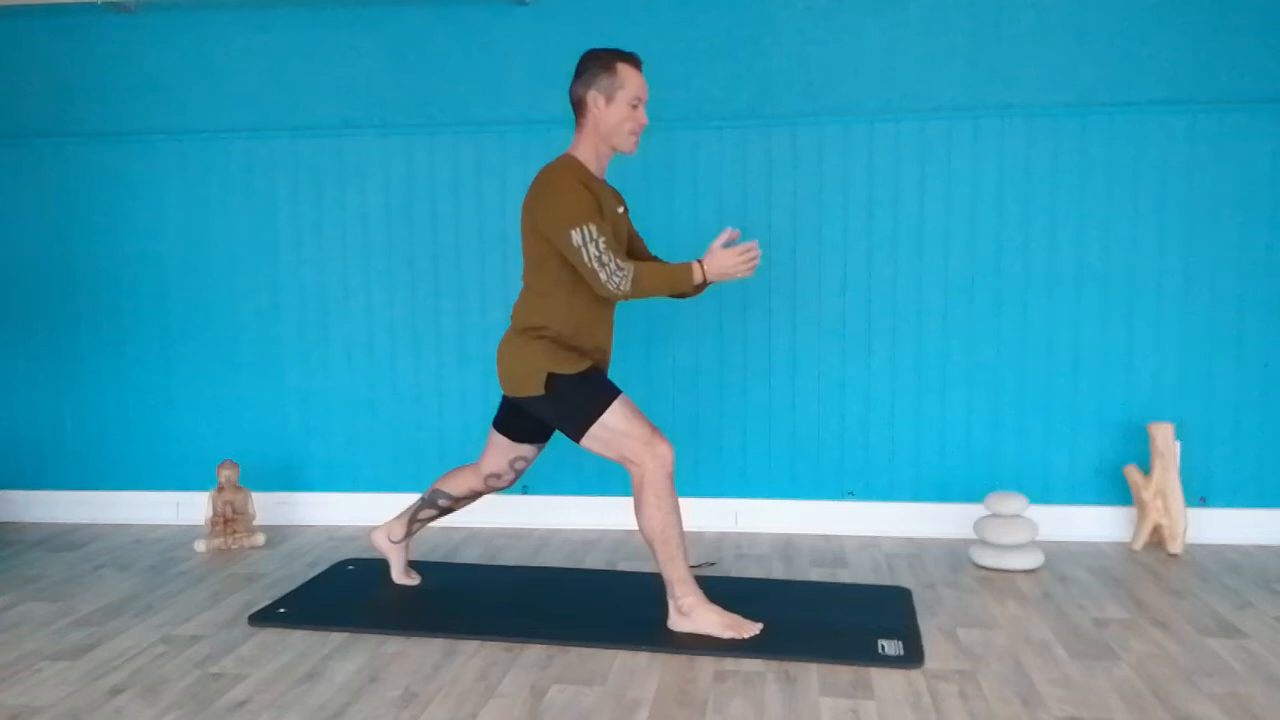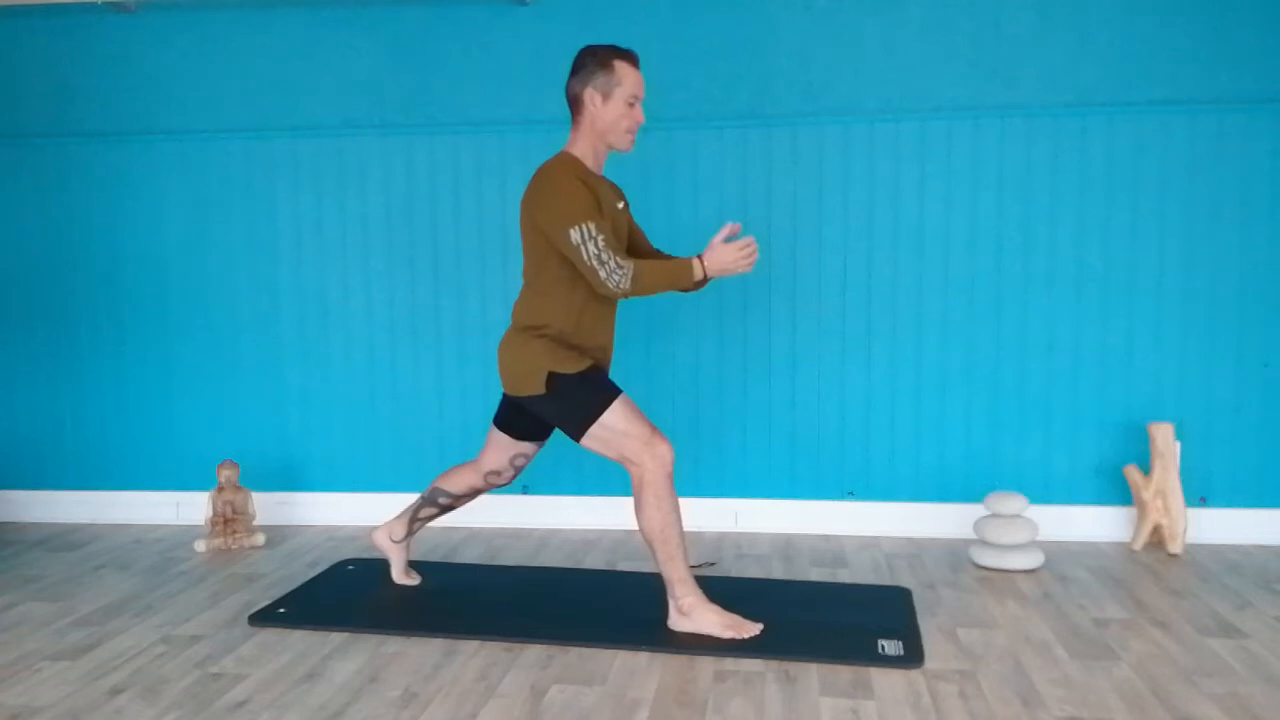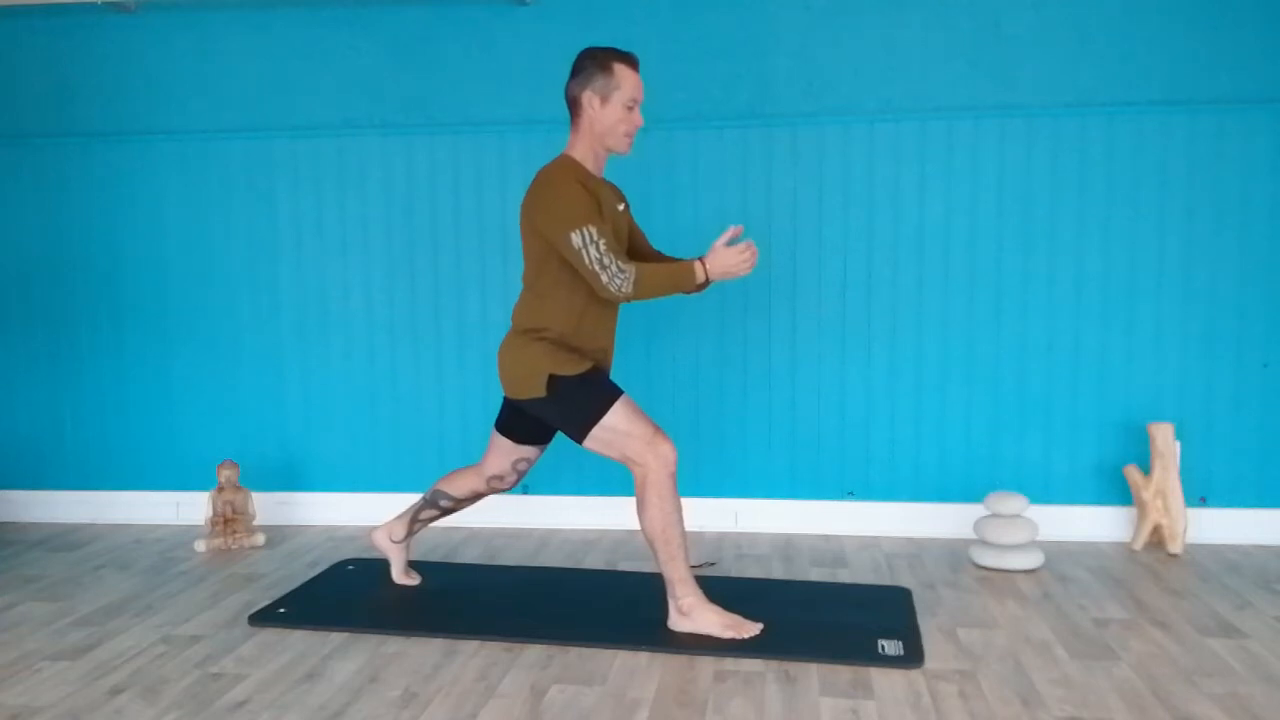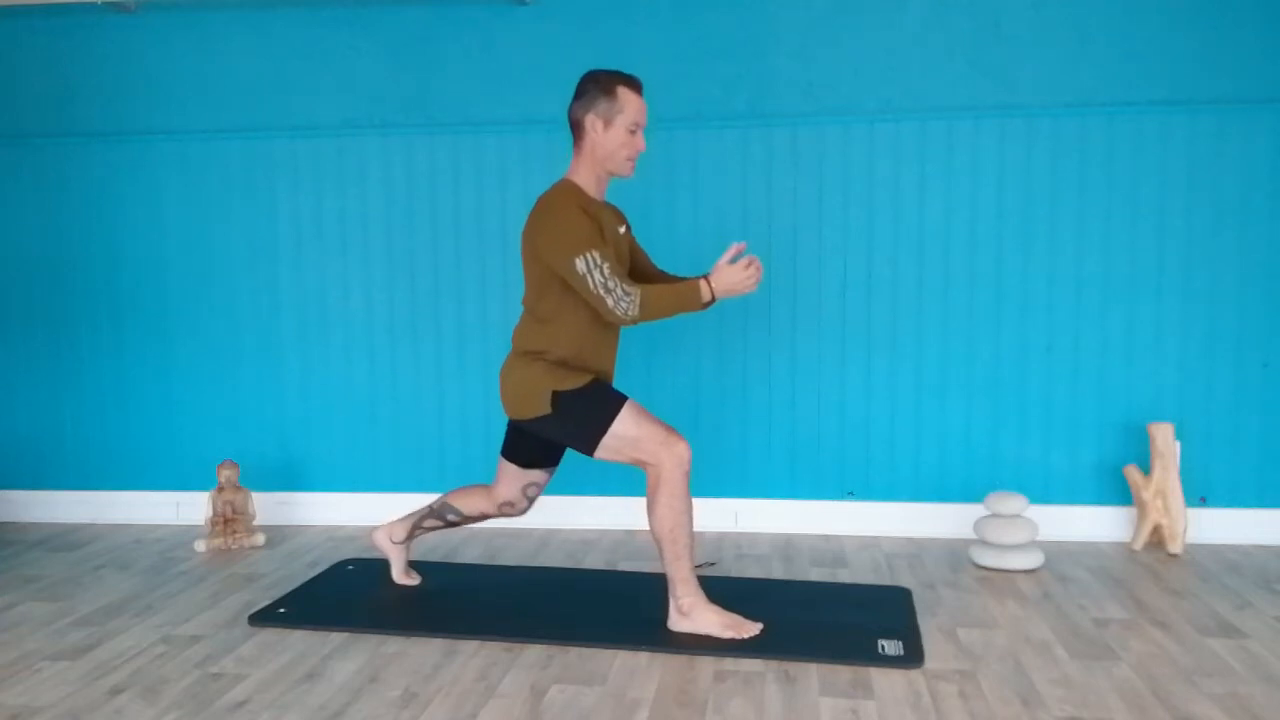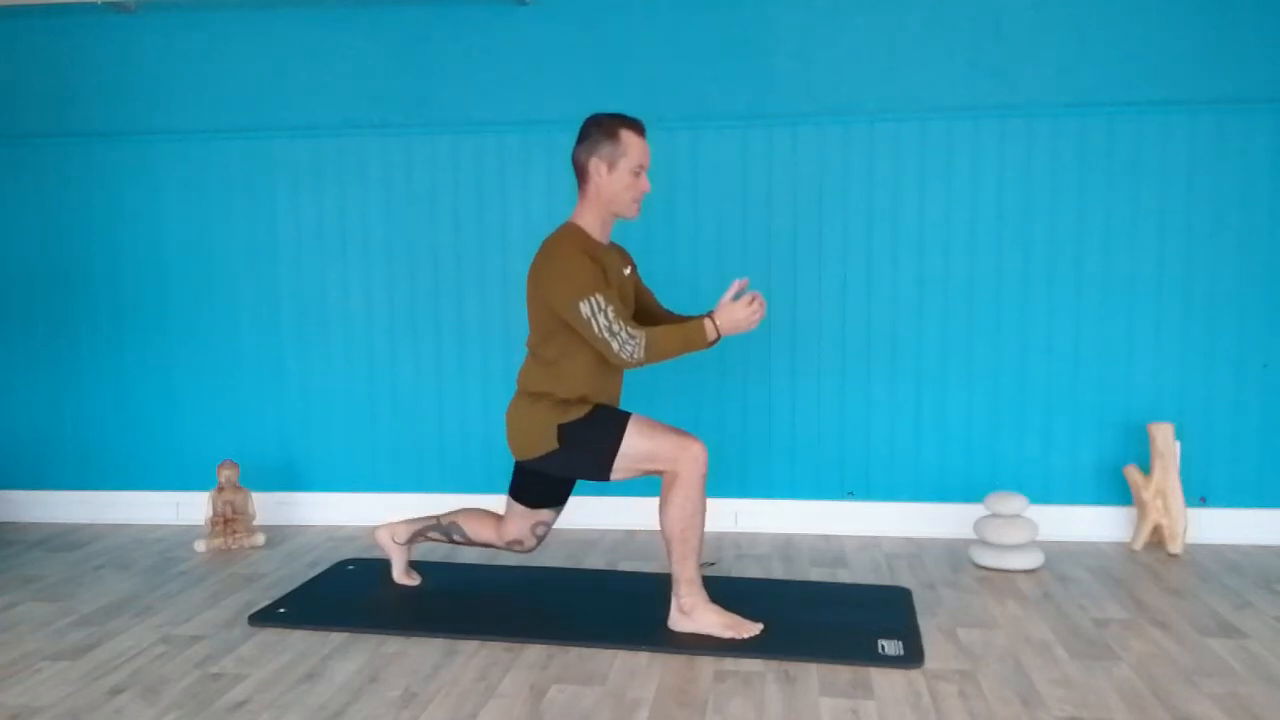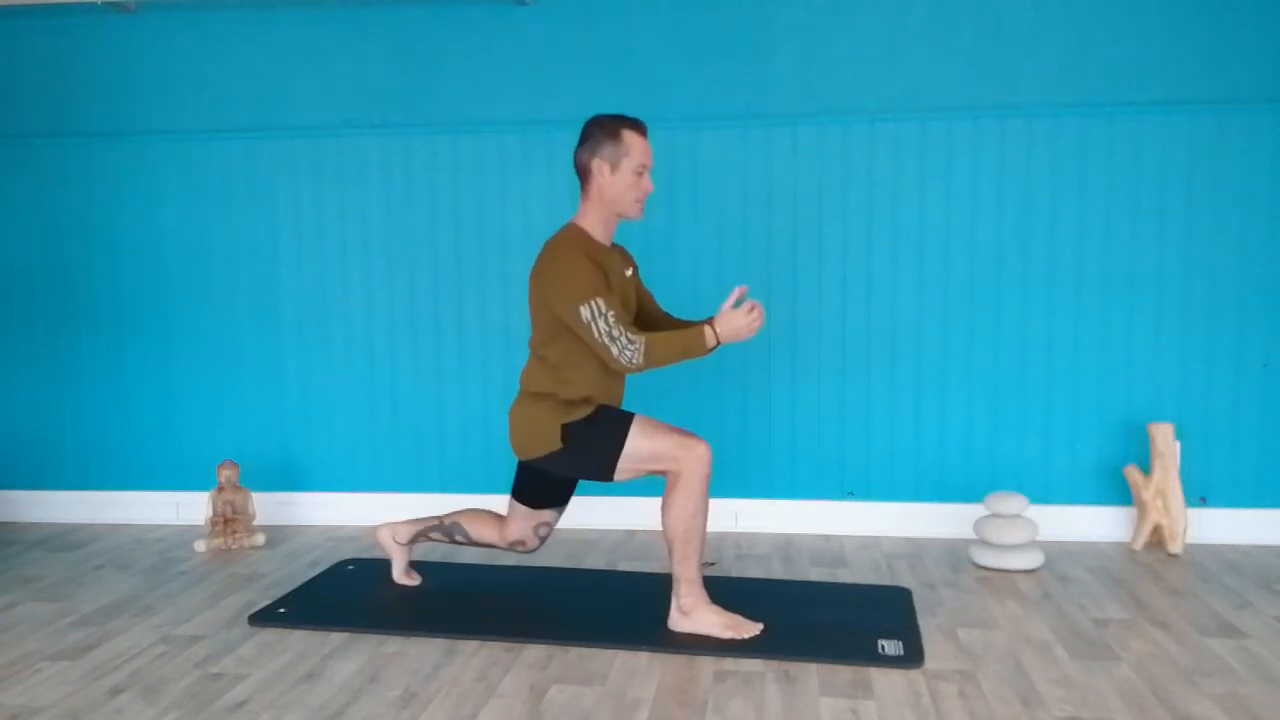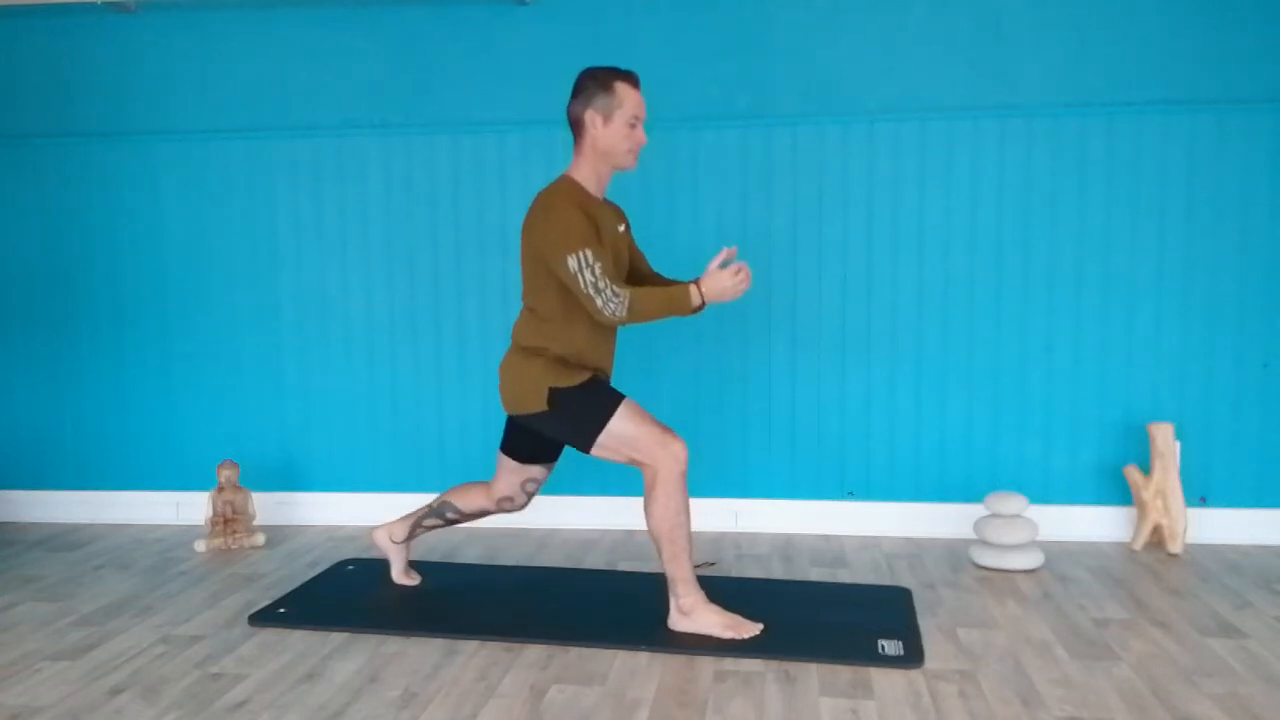
dt=0.4s
person 1, frame 1
left shoulder: (604, 195)
right shoulder: (561, 188)
left elbow: (644, 269)
right elbow: (613, 280)
left wrist: (703, 271)
right wrist: (703, 270)
left hip: (552, 361)
right hip: (546, 362)
left knee: (492, 473)
right knee: (653, 454)
left ankle: (395, 533)
right ankle: (686, 605)
person 1, frame 2
left shoulder: (605, 192)
right shoulder: (559, 185)
left elbow: (648, 263)
right elbow: (613, 277)
left wrist: (703, 264)
right wrist: (702, 267)
left hip: (554, 359)
right hip: (547, 359)
left knee: (491, 470)
right knee: (653, 454)
left ankle: (397, 532)
right ankle: (687, 606)
person 1, frame 3
left shoulder: (606, 195)
right shoulder: (559, 188)
left elbow: (647, 262)
right elbow: (615, 280)
left wrist: (708, 266)
right wrist: (705, 269)
left hip: (553, 362)
right hip: (547, 362)
left knee: (495, 476)
right knee: (656, 454)
left ankle: (396, 532)
right ankle: (687, 605)
person 1, frame 4
left shoulder: (608, 217)
right shoulder: (561, 214)
left elbow: (652, 283)
right elbow: (620, 304)
left wrist: (709, 282)
right wrist: (710, 288)
left hip: (552, 381)
right hip: (548, 382)
left knee: (505, 500)
right knee: (670, 452)
left ankle: (397, 534)
right ankle: (687, 606)
person 1, frame 5
left shoulder: (614, 259)
right shoulder: (565, 259)
left elbow: (656, 322)
right elbow: (627, 347)
left wrist: (714, 319)
right wrist: (715, 328)
left hip: (559, 420)
right hip: (553, 421)
left knee: (513, 537)
right knee: (687, 456)
left ankle: (401, 536)
right ankle: (688, 605)
person 1, frame 6
left shoulder: (615, 259)
right shoulder: (568, 260)
left elbow: (657, 327)
right elbow: (625, 351)
left wrist: (714, 323)
right wrist: (714, 334)
left hip: (564, 420)
right hip: (556, 421)
left knee: (516, 536)
right knee: (691, 456)
left ankle: (402, 535)
right ankle: (689, 606)
person 1, frame 7
left shoulder: (609, 215)
right shoulder: (559, 211)
left elbow: (646, 285)
right elbow: (611, 305)
left wrist: (700, 287)
right wrist: (700, 294)
left hip: (554, 379)
right hip: (547, 379)
left knee: (504, 496)
right knee: (667, 453)
left ankle: (398, 533)
right ankle: (687, 605)
